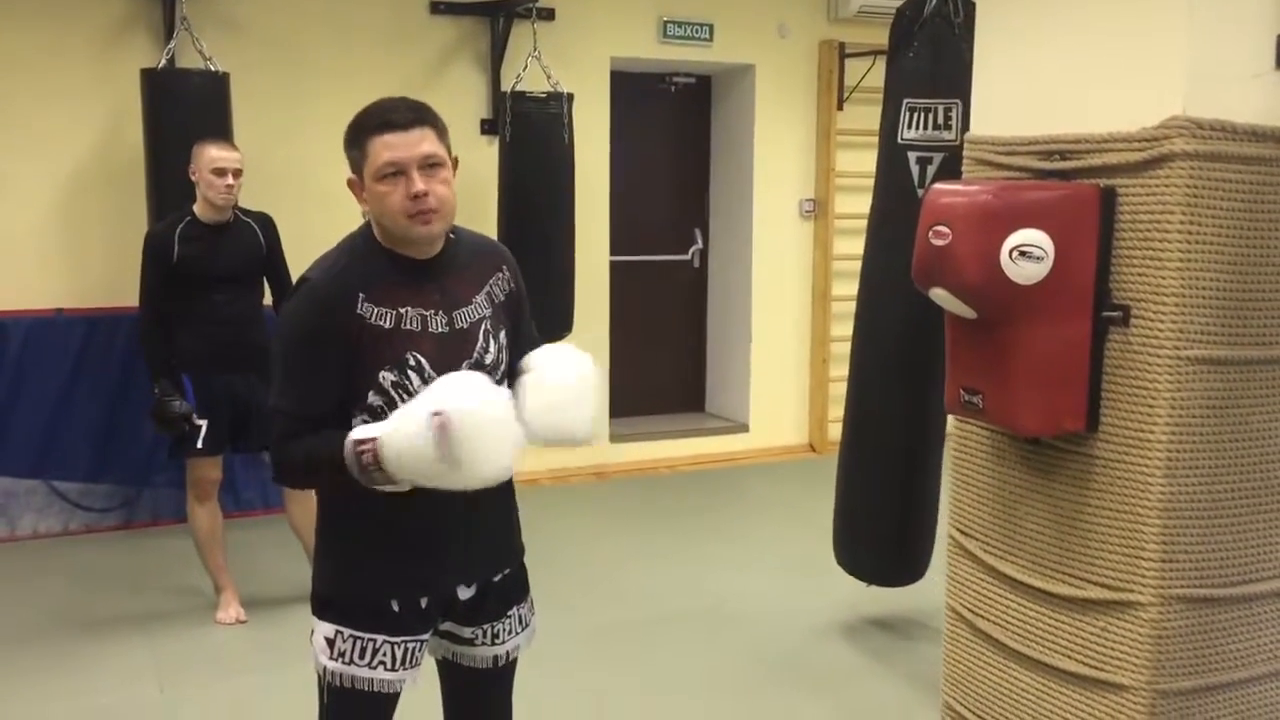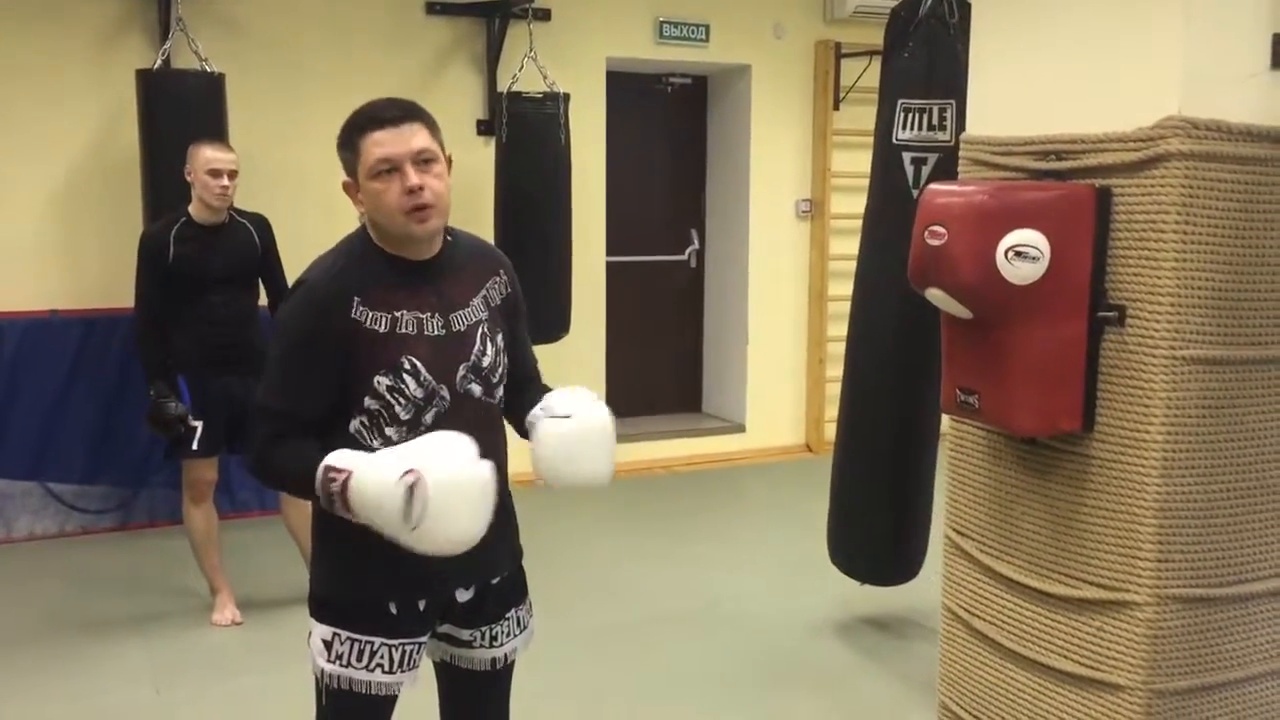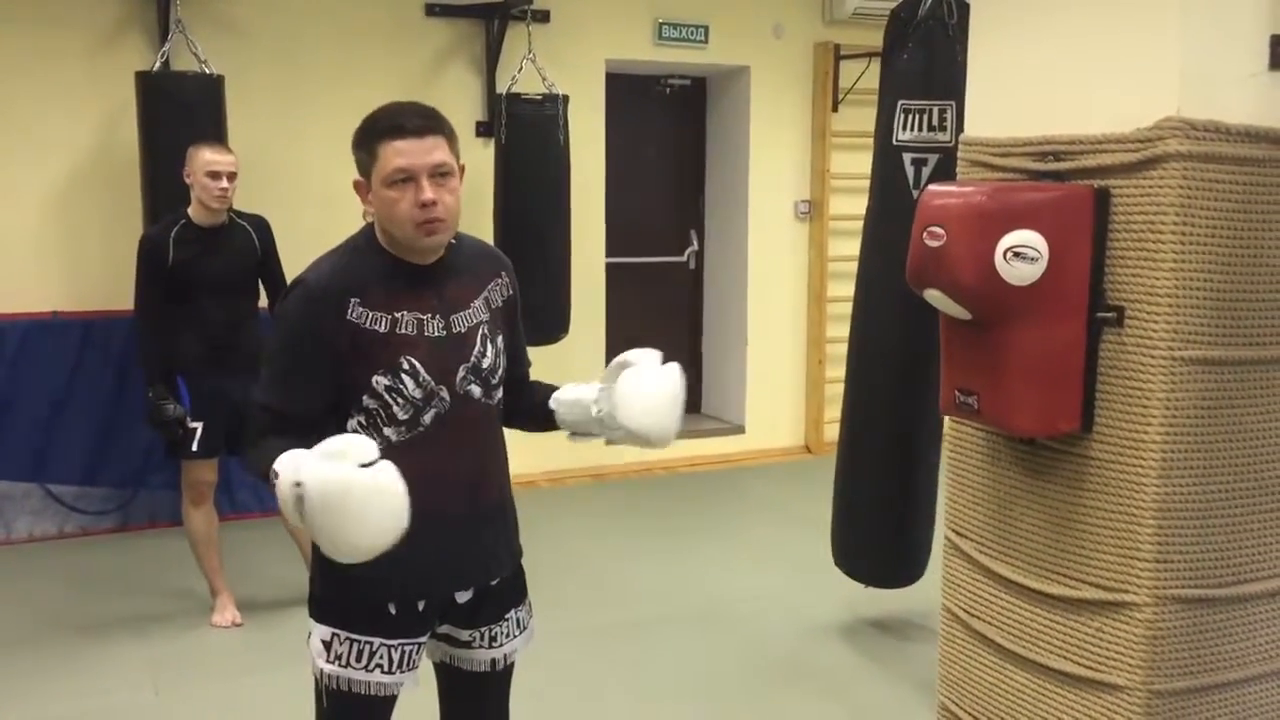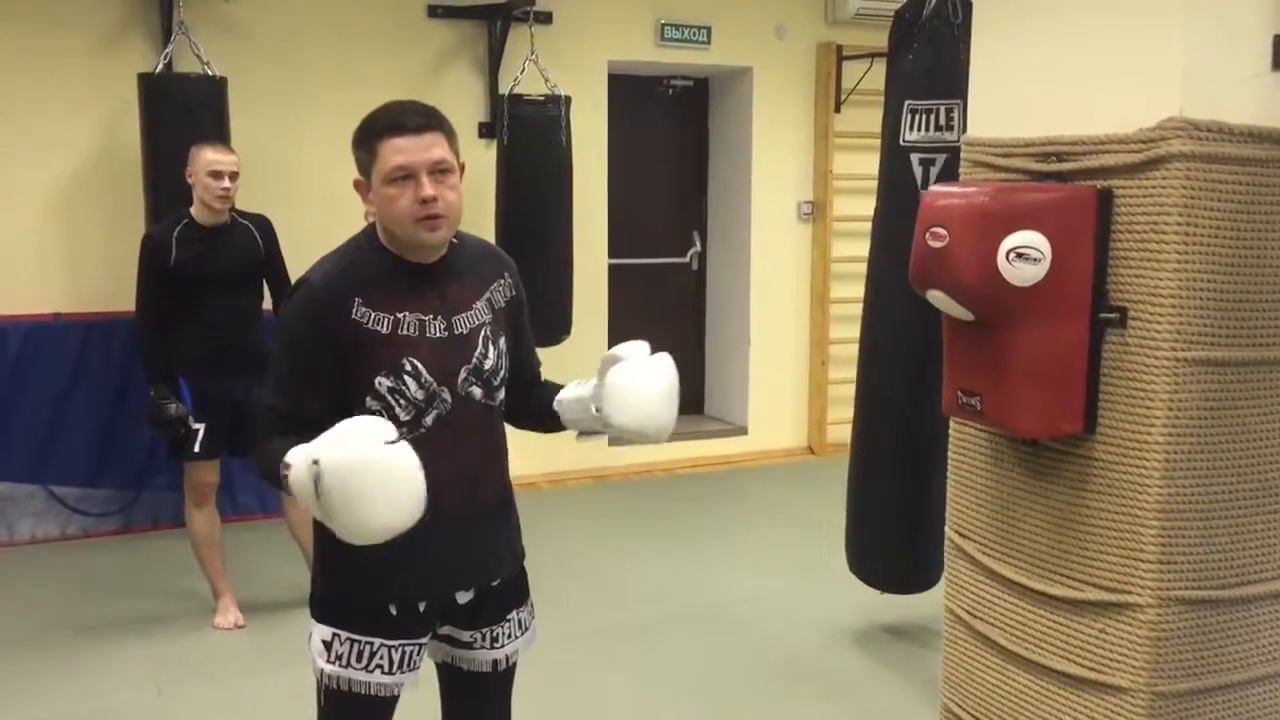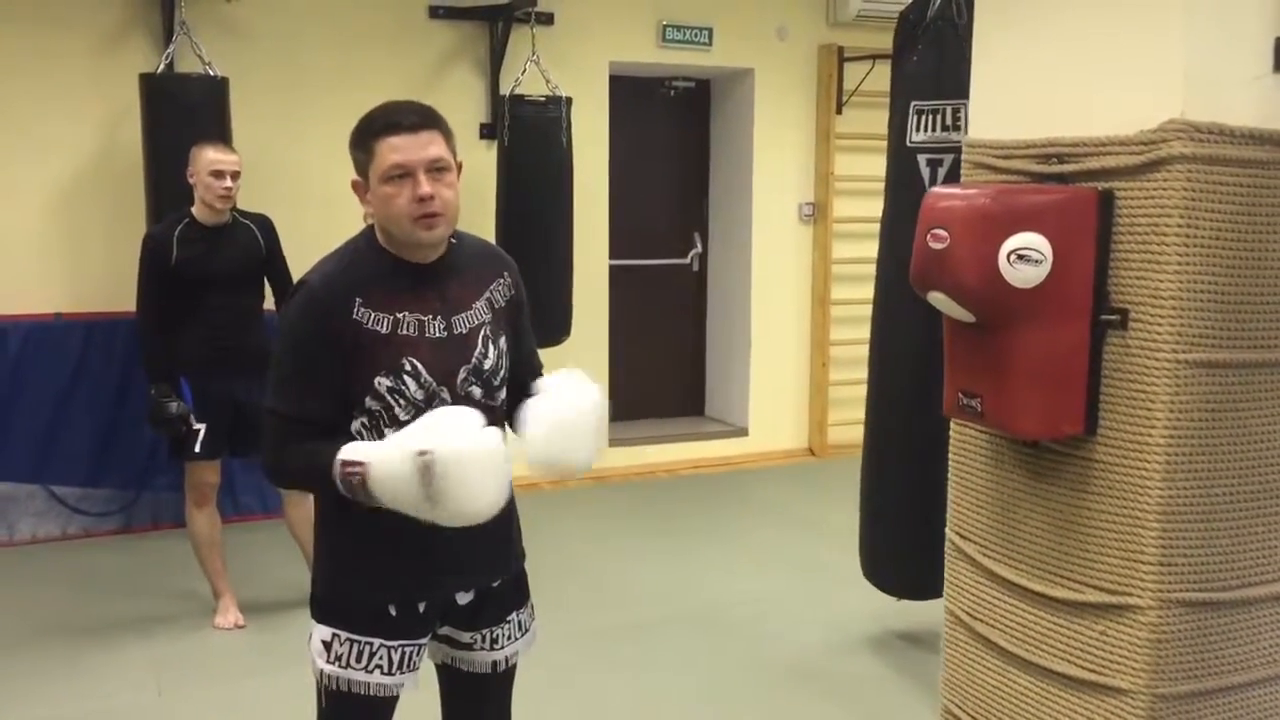
dt=0.2s
person 1, frame 1
left shoulder: (492, 266)
right shoulder: (331, 292)
left elbow: (519, 382)
right elbow: (289, 453)
left hip: (487, 556)
right hip: (367, 573)
person 1, frame 2
left shoulder: (490, 268)
right shoulder: (324, 294)
right elbow: (273, 449)
left wrist: (557, 420)
right wrist: (360, 487)
left hip: (487, 560)
right hip: (369, 578)
person 1, frame 3
left shoulder: (491, 271)
right shoulder: (326, 294)
right elbow: (269, 439)
left wrist: (597, 406)
right wrist: (300, 481)
left hip: (490, 566)
right hip: (369, 576)
person 1, frame 4
left shoulder: (494, 270)
right shoulder: (328, 294)
right elbow: (282, 440)
right wrist: (311, 475)
left hip: (487, 561)
right hip: (371, 574)
person 1, frame 5
left shoulder: (493, 271)
right shoulder: (330, 295)
right elbow: (284, 451)
right wrist: (377, 471)
left hip: (487, 559)
right hip: (368, 577)
person 2, frame 1
left shoulder: (260, 227)
right shoulder: (167, 238)
left elbow: (284, 296)
right elbow: (152, 317)
right wrist: (162, 384)
left hip: (259, 369)
right hip: (198, 376)
right knee: (203, 482)
right ankle: (225, 592)
person 2, frame 2
left shoulder: (255, 228)
right shoulder: (162, 239)
left elbow: (279, 298)
right elbow: (148, 320)
right wrist: (158, 386)
left hip: (255, 371)
right hip: (194, 377)
right knee: (199, 483)
right ankle: (221, 593)
person 2, frame 3
left shoulder: (255, 230)
right shoulder: (161, 241)
left elbow: (280, 298)
right elbow: (147, 321)
right wrist: (157, 388)
left hip: (254, 372)
right hip: (194, 378)
right knee: (198, 484)
right ankle: (221, 595)
person 2, frame 4
left shoulder: (257, 229)
right shoulder: (163, 241)
left elbow: (284, 297)
right elbow: (149, 320)
right wrist: (159, 388)
left hip: (257, 372)
right hip: (196, 379)
right knee: (201, 486)
right ankle: (223, 597)
person 2, frame 5
left shoulder: (259, 229)
right shoulder: (164, 240)
left elbow: (287, 296)
right elbow: (150, 319)
right wrist: (160, 386)
left hip: (258, 372)
right hip: (197, 380)
right knee: (201, 486)
right ankle: (224, 597)
